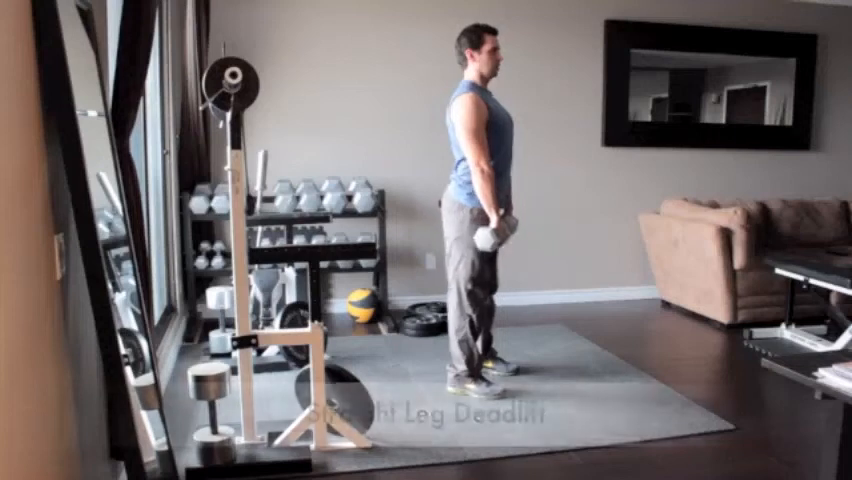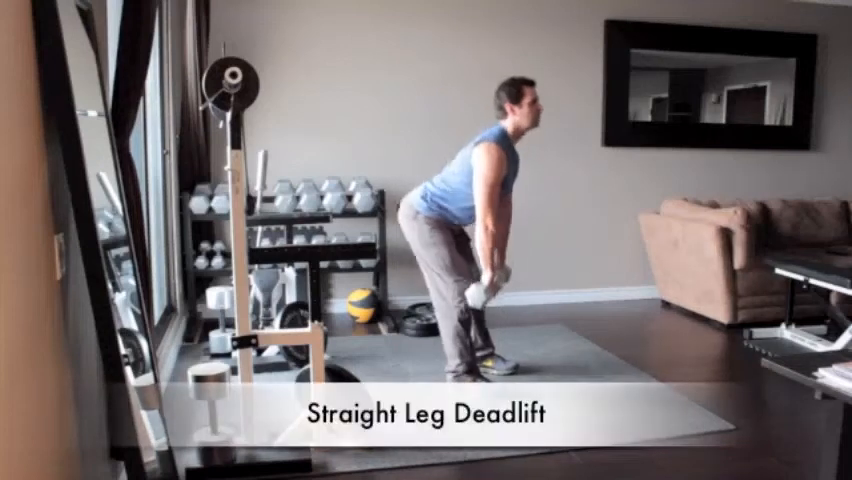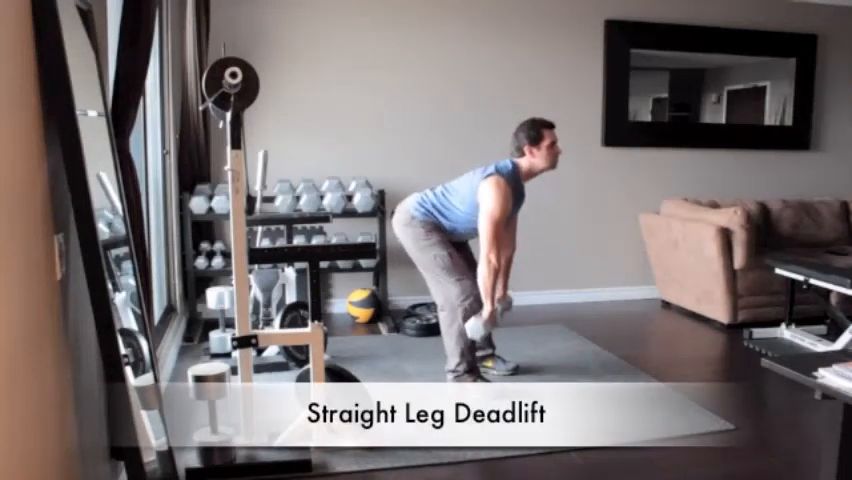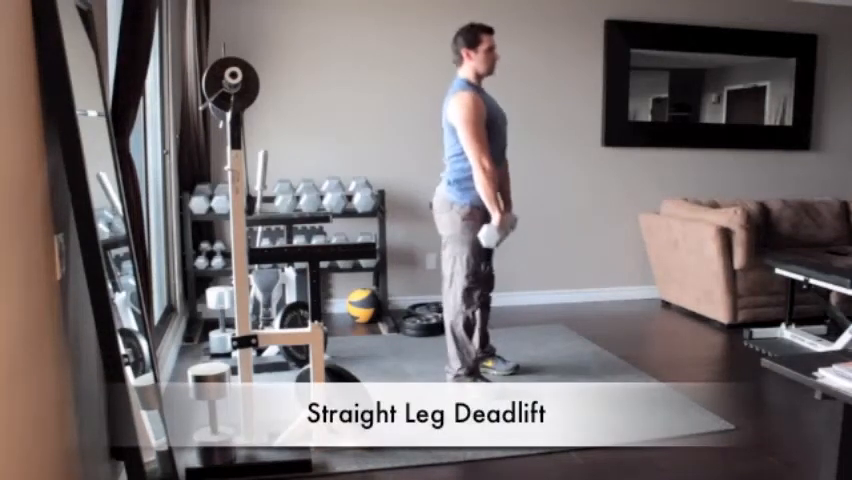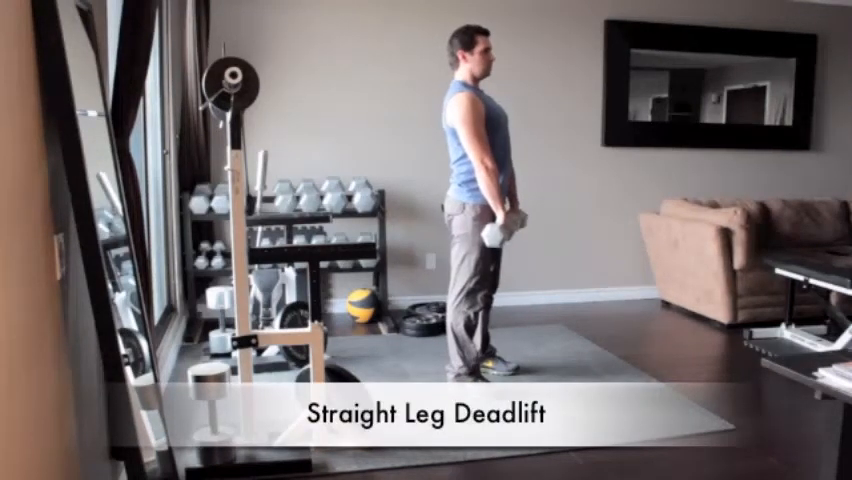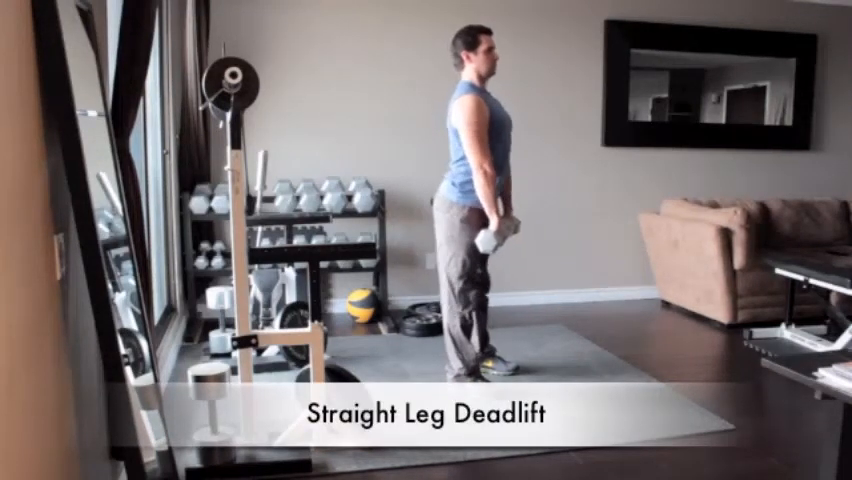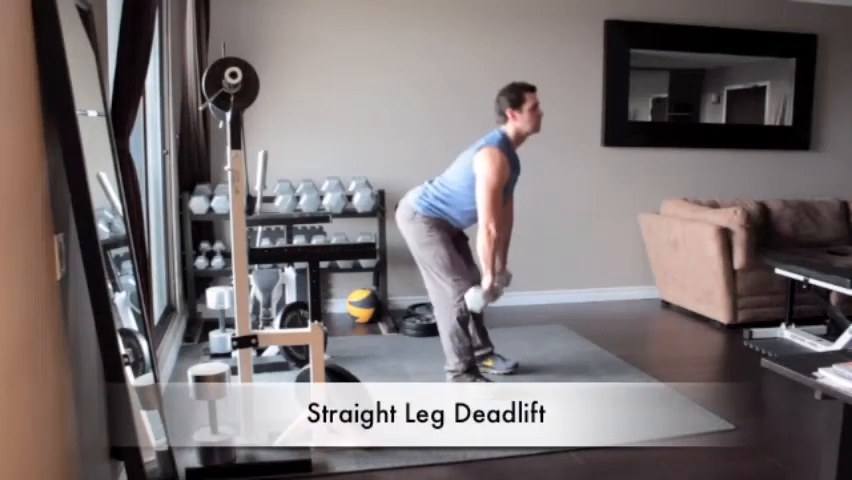
dt=0.7s
person 1, frame 1
left shoulder: (485, 97)
right shoulder: (468, 100)
left elbow: (501, 161)
right elbow: (480, 167)
left wrist: (507, 208)
right wrist: (494, 215)
left hip: (481, 207)
right hip: (468, 208)
left knee: (485, 288)
right knee: (467, 290)
left ankle: (483, 355)
right ankle: (462, 375)
person 1, frame 2
left shoulder: (508, 147)
right shoulder: (492, 150)
left elbow: (503, 208)
right elbow: (486, 221)
left wrist: (500, 260)
right wrist: (489, 270)
left hip: (445, 219)
right hip: (423, 216)
left knee: (472, 286)
right knee: (455, 292)
left ankle: (483, 354)
right ankle: (461, 374)
person 1, frame 3
left shoulder: (515, 182)
right shoulder: (499, 187)
left elbow: (507, 241)
right elbow: (489, 257)
left wrist: (502, 291)
right wrist: (489, 305)
left hip: (440, 224)
right hip: (416, 222)
left knee: (475, 286)
right knee: (460, 293)
left ankle: (483, 355)
right ankle: (462, 375)
person 1, frame 4
left shoulder: (479, 95)
right shoulder: (465, 98)
left elbow: (499, 159)
right elbow: (481, 164)
left wrist: (507, 207)
right wrist: (497, 213)
left hip: (474, 206)
right hip: (459, 206)
left knee: (481, 287)
right knee: (462, 292)
left ankle: (483, 354)
right ankle: (462, 374)
person 1, frame 5
left shoulder: (478, 96)
right shoulder: (463, 99)
left elbow: (502, 158)
right elbow: (482, 164)
left wrist: (513, 204)
right wrist: (500, 211)
left hip: (486, 204)
right hip: (473, 206)
left knee: (484, 287)
right knee: (467, 290)
left ankle: (481, 353)
right ankle: (462, 372)
person 1, frame 6
left shoulder: (483, 97)
right shoulder: (469, 101)
left elbow: (500, 163)
right elbow: (482, 168)
left wrist: (507, 210)
right wrist: (494, 218)
left hip: (476, 207)
right hip: (460, 207)
left knee: (478, 287)
right knee: (460, 290)
left ankle: (481, 354)
right ankle: (462, 373)
person 1, frame 7
left shoulder: (508, 152)
right shoulder: (494, 156)
left elbow: (505, 214)
right elbow: (488, 225)
left wrist: (501, 265)
right wrist: (490, 275)
left hip: (443, 220)
right hip: (420, 217)
left knee: (473, 287)
right knee: (455, 292)
left ankle: (481, 354)
right ankle: (460, 373)
